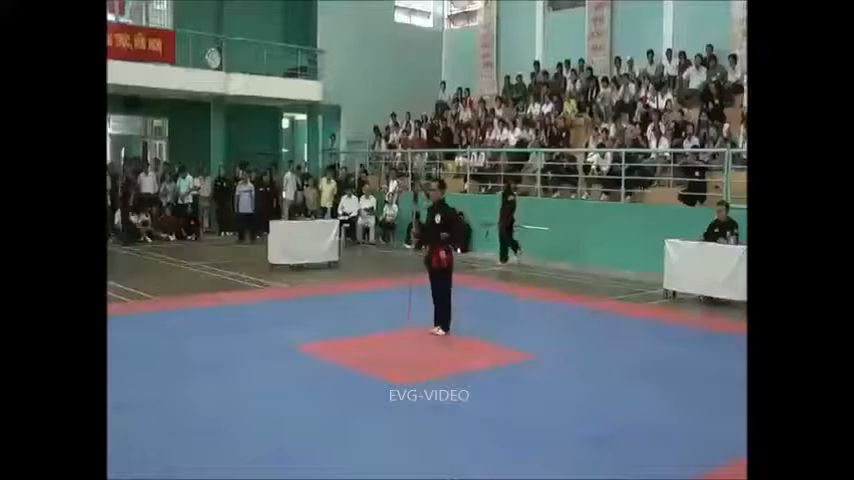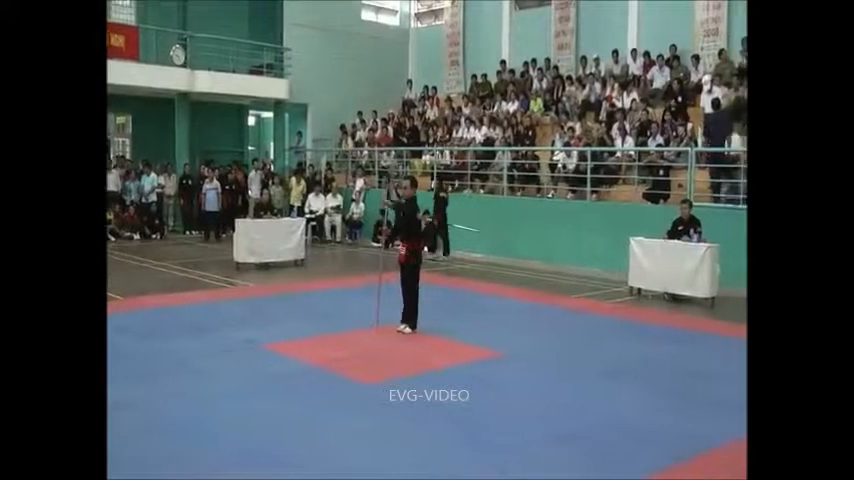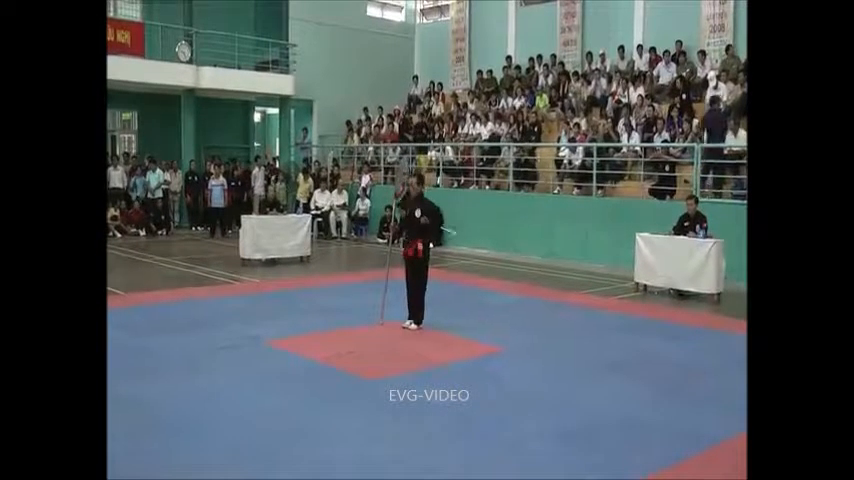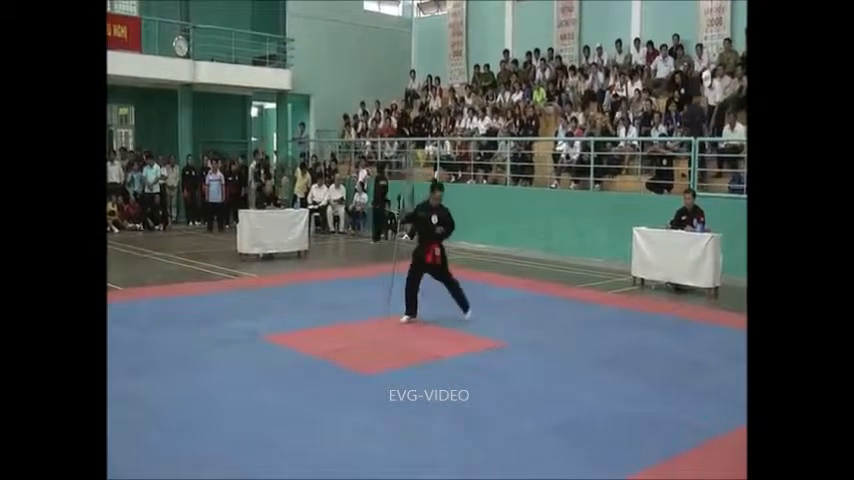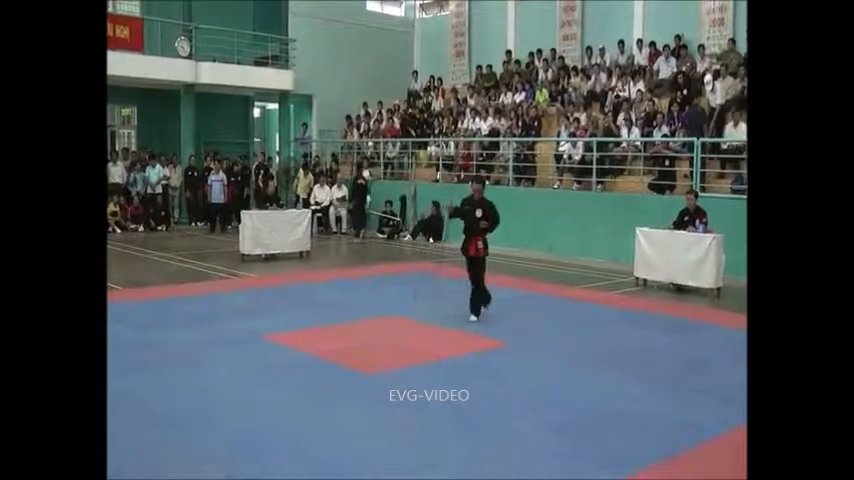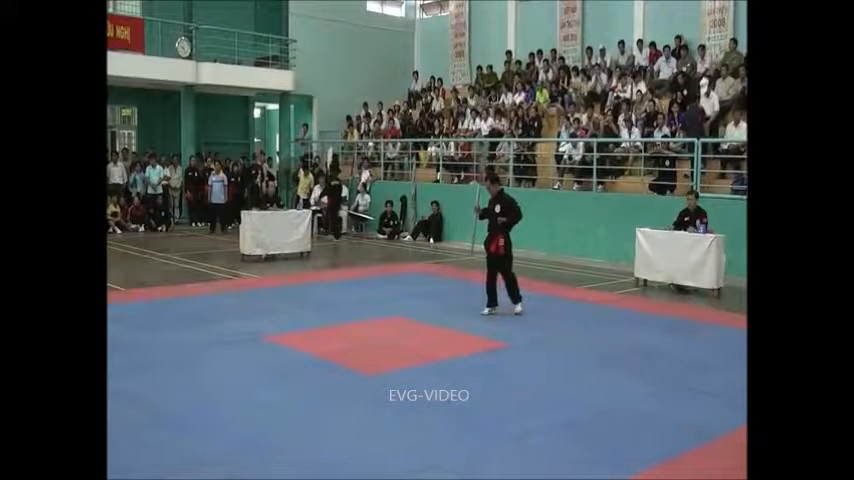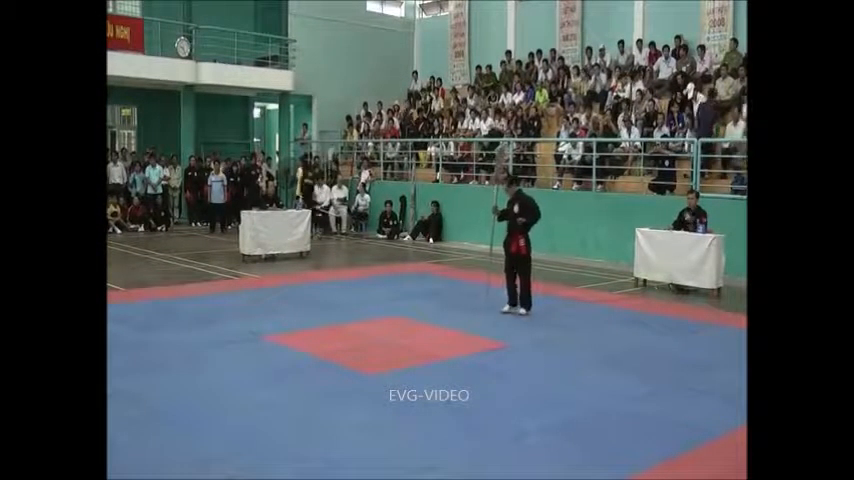
dt=0.7s
person 1, frame 1
left shoulder: (449, 212)
right shoulder: (431, 210)
left elbow: (457, 234)
left wrist: (448, 237)
right wrist: (419, 235)
left hip: (443, 254)
right hip: (432, 253)
left knee: (444, 290)
right knee: (435, 290)
left ankle: (444, 325)
right ankle: (438, 323)
person 1, frame 2
left shoulder: (411, 207)
right shoulder: (406, 206)
left wrist: (391, 205)
right wrist: (390, 232)
left hip: (411, 251)
right hip: (408, 249)
left knee: (411, 287)
right knee: (407, 287)
left ankle: (411, 323)
right ankle: (406, 320)
person 1, frame 3
left shoulder: (428, 205)
right shoulder: (409, 205)
left elbow: (438, 221)
left wrist: (427, 222)
left hip: (421, 248)
right hip: (409, 246)
left knee: (419, 284)
right knee: (410, 284)
left ankle: (417, 320)
right ankle: (411, 317)
person 1, frame 4
left shoulder: (443, 211)
right shoulder: (420, 208)
left elbow: (450, 226)
right elbow: (413, 220)
left wrist: (443, 231)
right wrist: (405, 218)
left hip: (436, 250)
right hip: (422, 249)
left knee: (447, 280)
right knee: (412, 281)
left ankle: (465, 308)
right ankle: (410, 313)
person 1, frame 5
left shoulder: (488, 205)
right shoulder: (466, 202)
left elbow: (495, 220)
left wrist: (488, 226)
right wrist: (452, 211)
left hip: (479, 244)
right hip: (468, 242)
left knee: (478, 278)
right knee: (474, 277)
left ankle: (475, 312)
right ankle: (485, 299)
person 1, frame 6
left shoulder: (508, 200)
right shoulder: (492, 201)
left elbow: (518, 215)
left wrist: (507, 221)
right wrist: (481, 212)
left hip: (502, 239)
right hip: (492, 239)
left knee: (506, 272)
right knee: (490, 274)
left ankle: (517, 302)
right ankle: (491, 305)
person 1, frame 7
left shoulder: (526, 200)
right shoulder: (511, 201)
left elbow: (536, 214)
left wrist: (526, 221)
right wrist: (499, 213)
left hip: (521, 240)
right hip: (510, 239)
left knee: (524, 274)
right knee: (509, 273)
left ankle: (525, 306)
right ankle: (512, 303)
